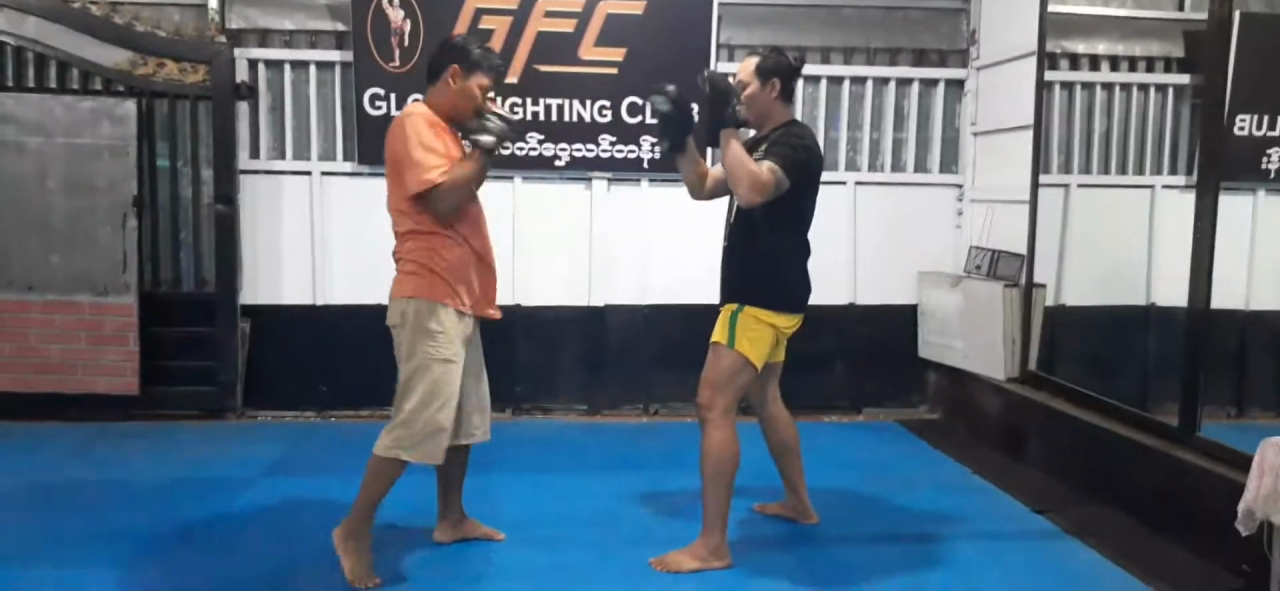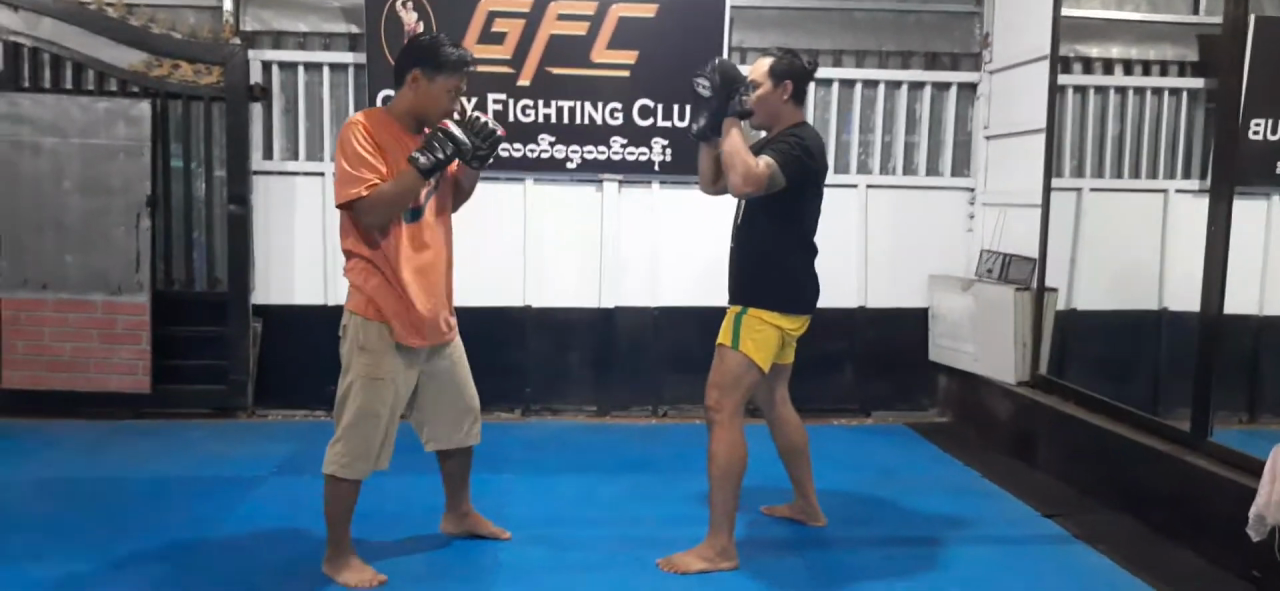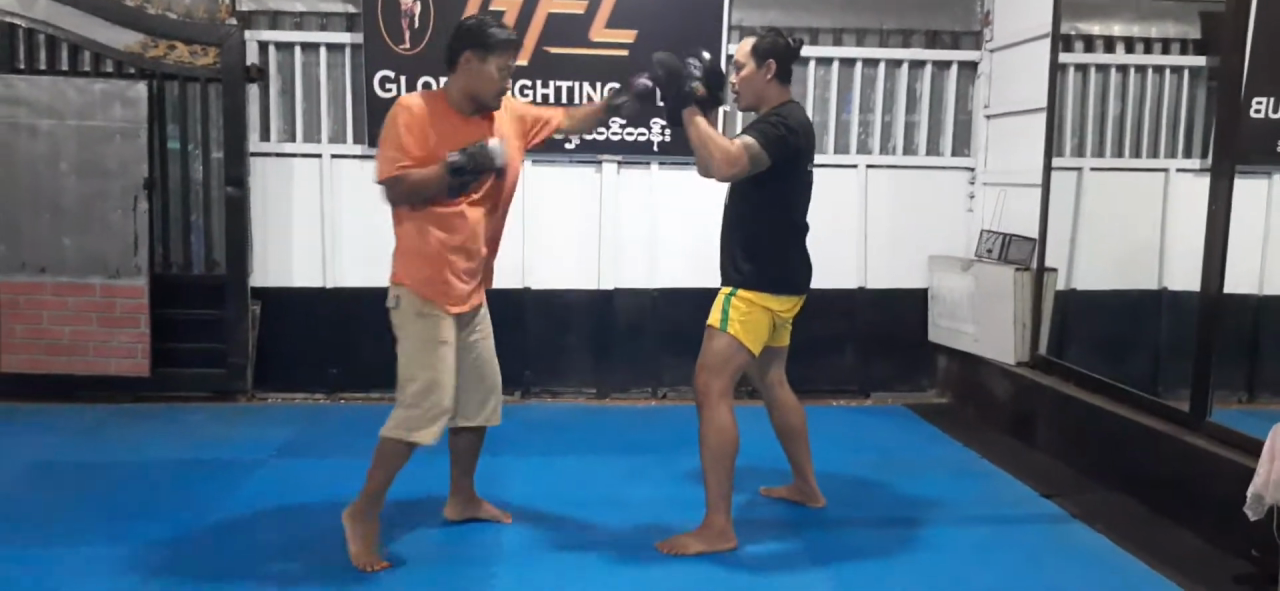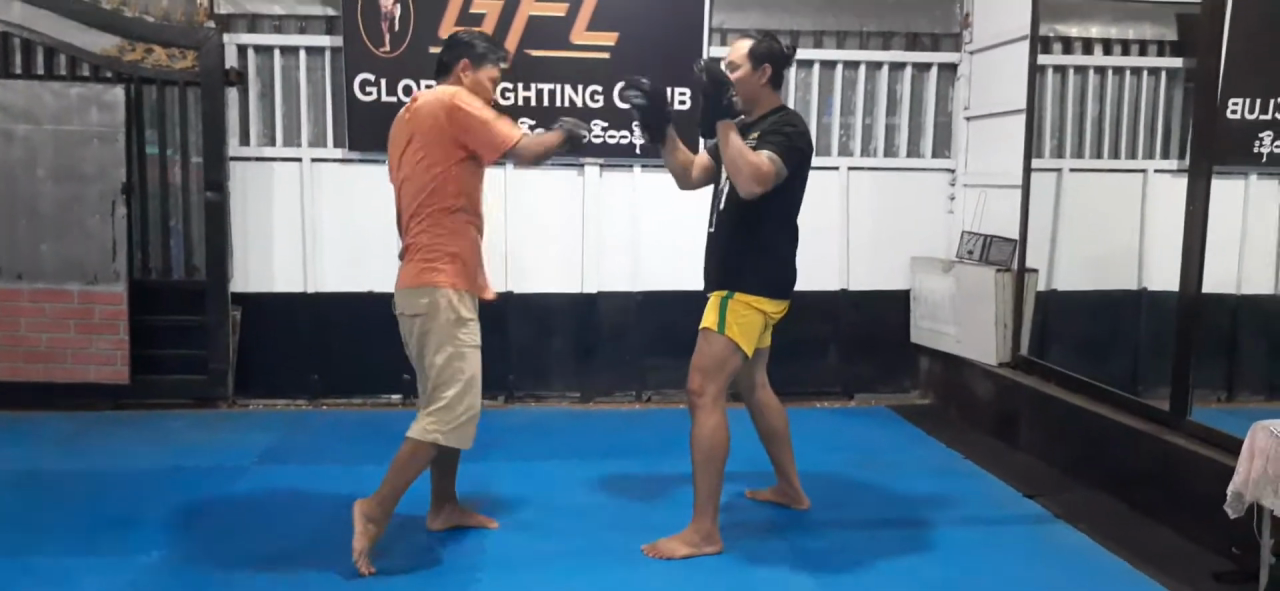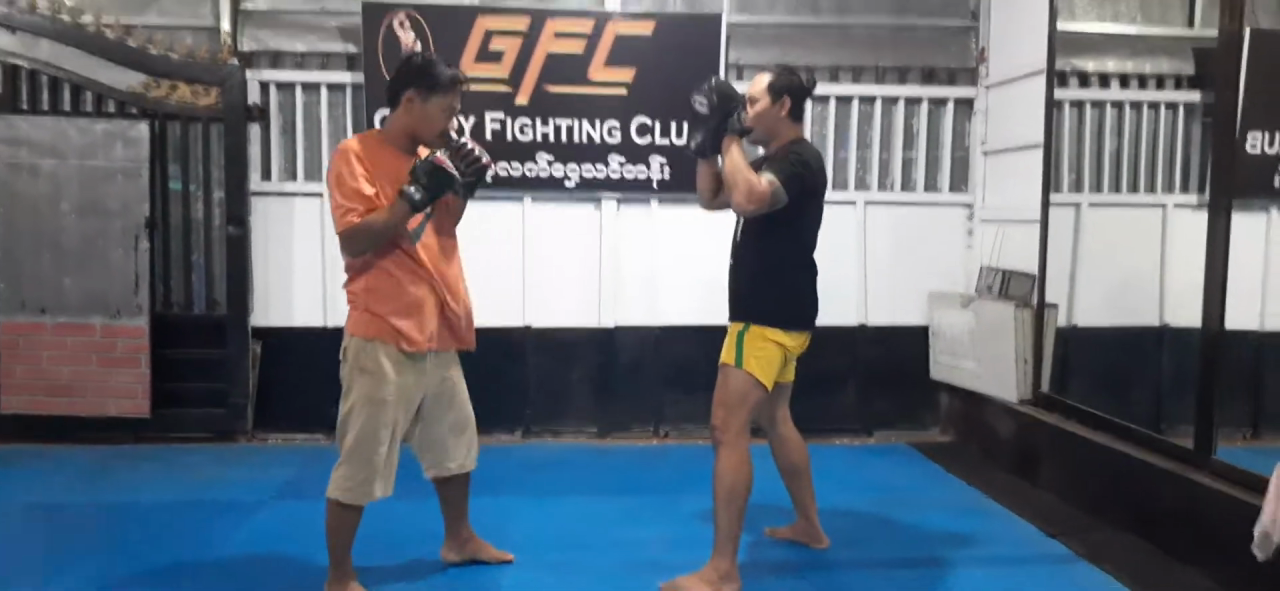
dt=0.5s
person 1, frame 1
left shoulder: (441, 129)
right shoulder: (417, 123)
left elbow: (462, 193)
right elbow: (443, 196)
left wrist: (481, 147)
right wrist: (484, 144)
left hip: (457, 297)
right hip: (429, 299)
left knee: (466, 415)
right knee: (421, 420)
left ankle: (451, 517)
right ankle: (355, 529)
person 1, frame 2
left shoulder: (434, 131)
right shoulder: (363, 130)
left elbow: (450, 200)
right elbow: (371, 213)
left wrist: (472, 157)
right wrist: (426, 160)
left hip: (434, 314)
right hip: (378, 318)
left knee: (459, 416)
right knee: (358, 437)
left ankle: (459, 512)
person 1, frame 3
left shoulder: (509, 115)
right shoulder: (413, 110)
left elbow: (567, 121)
right elbow: (397, 190)
left wrist: (619, 99)
right wrist: (458, 168)
left hip: (471, 290)
right hip: (423, 290)
left knee: (479, 397)
right knee: (425, 405)
left ankle: (462, 497)
right ankle: (363, 512)
person 1, frame 4
left shoulder: (410, 115)
right shoulder: (453, 103)
right elbow: (522, 148)
right wrist: (567, 131)
left hip: (420, 282)
right hip: (440, 286)
left knee: (457, 401)
right knee: (450, 407)
left ankle: (443, 505)
right ankle: (378, 508)
person 1, frame 5
left shoulder: (425, 158)
right shoulder: (354, 154)
right elbow: (355, 240)
left wrist: (459, 188)
right wrist: (416, 194)
left hip: (437, 336)
right hip: (381, 341)
left knee: (455, 444)
right knee: (362, 461)
left ankle: (459, 540)
person 2, frame 1
left shoulder: (795, 143)
right shoulder: (760, 142)
left elbow: (750, 192)
right elbow: (705, 187)
left wrist: (726, 128)
right wrist: (681, 137)
left hip: (764, 298)
right hip: (761, 295)
left knee: (714, 405)
right knee: (764, 398)
left ankle: (712, 545)
right ankle: (799, 503)
person 2, frame 2
left shoulder: (800, 144)
right shoulder: (775, 143)
left elbow: (743, 182)
right elbow: (714, 183)
left wrist: (730, 117)
right wrist: (708, 126)
left hip: (769, 300)
right hip: (777, 296)
left knee: (721, 408)
right knee: (772, 400)
left ankle: (719, 546)
right ankle: (807, 505)
person 2, frame 3
left shoulder: (783, 123)
right shoulder: (775, 122)
left elbow: (725, 164)
right elbow: (714, 165)
left wrist: (687, 106)
right wrist: (702, 106)
left hip: (760, 281)
right hip: (775, 277)
left knee: (711, 389)
right knee: (770, 380)
left ankle: (718, 527)
right ankle: (806, 486)
person 2, frame 4
left shoulder: (786, 129)
right shoulder: (744, 129)
left elbow: (752, 183)
right elbow: (689, 178)
left wrist: (721, 118)
right wrist: (659, 126)
left hip: (752, 283)
right hip: (743, 280)
left knee: (704, 392)
right knee: (752, 383)
left ankle: (703, 531)
right ankle: (790, 488)
person 2, frame 5
left shoulder: (799, 160)
right shoulder: (772, 160)
left elbow: (746, 200)
right elbow: (712, 197)
left wrist: (729, 135)
right wrist: (707, 140)
left hip: (770, 317)
right hip: (774, 314)
left knee: (728, 429)
right knee: (774, 419)
right ankle: (810, 526)
